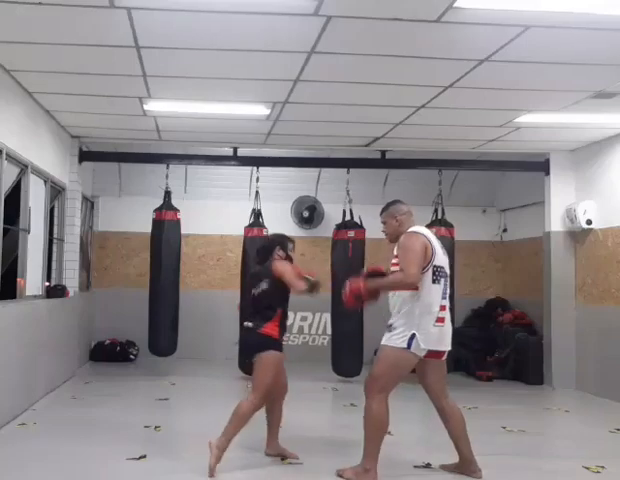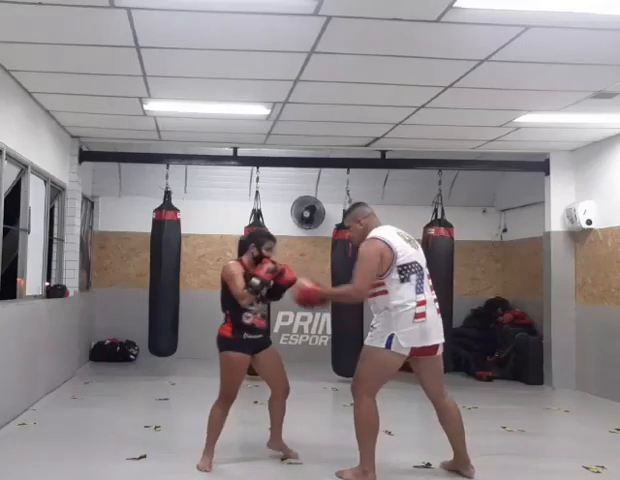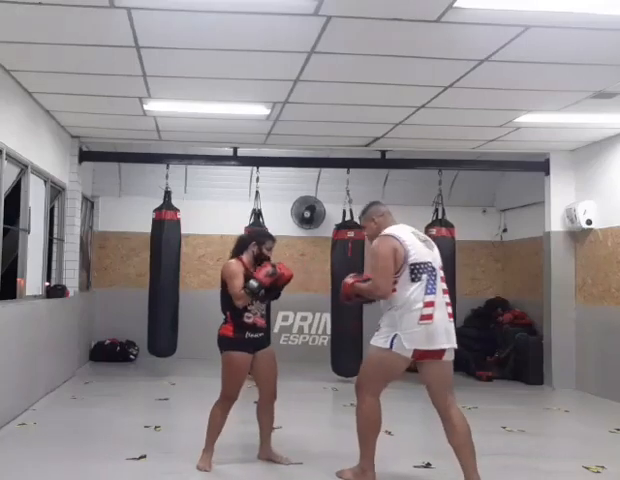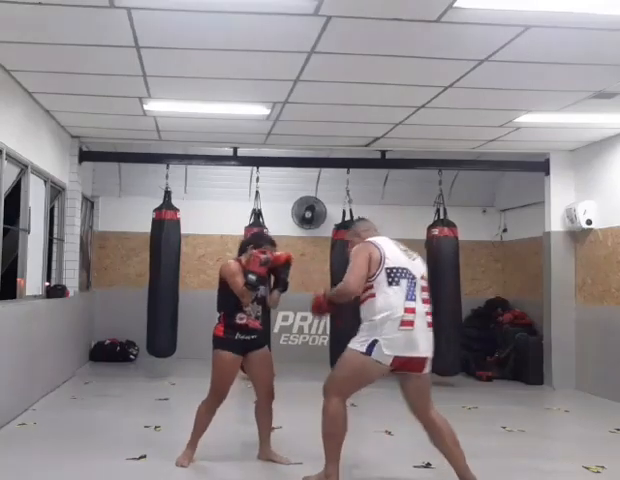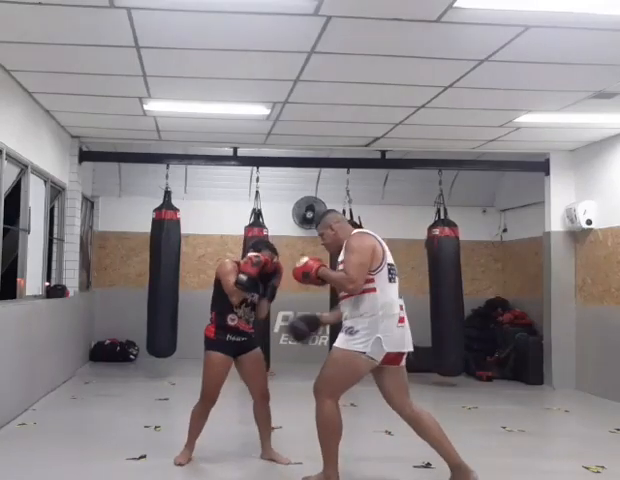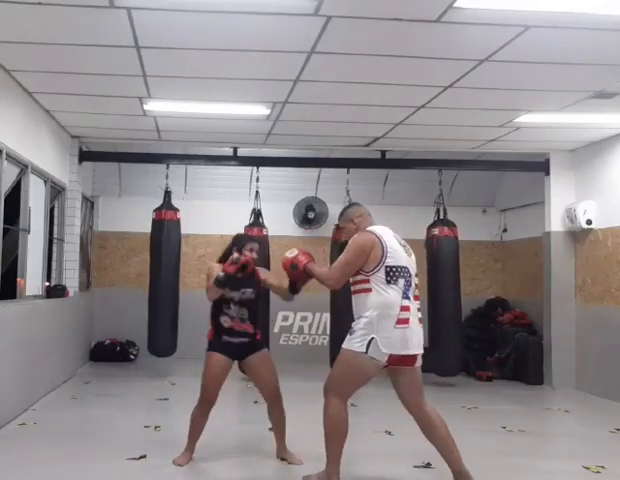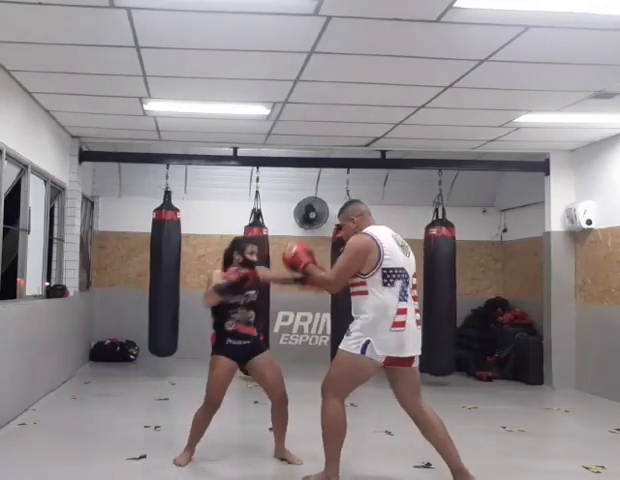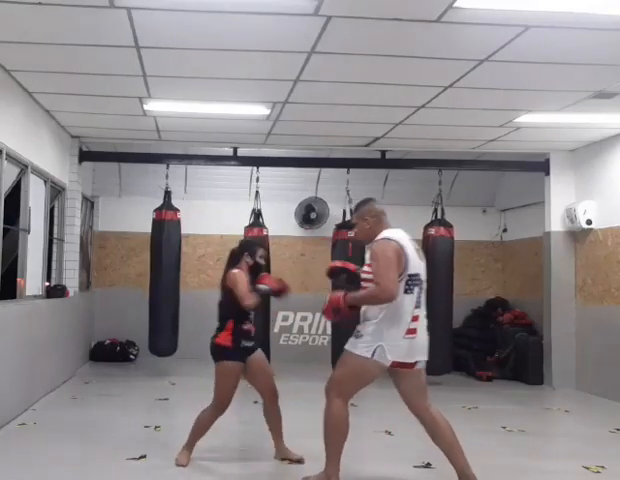
dt=0.4s
person 1, frame 1
left shoulder: (412, 237)
right shoulder: (430, 240)
left elbow: (409, 278)
left wrist: (368, 286)
right wrist: (379, 283)
left hip: (413, 328)
right hip: (435, 329)
left knee: (375, 390)
right knee: (440, 397)
person 1, frame 2
left shoulder: (373, 244)
right shoulder: (404, 237)
left elbow: (357, 292)
left wrist: (316, 292)
left hip: (397, 326)
right hip: (428, 324)
left knee: (363, 391)
right knee: (438, 394)
person 1, frame 3
left shoulder: (385, 241)
right shoulder: (424, 240)
left elbow: (381, 289)
left wrist: (356, 286)
right wrist: (368, 284)
left hip: (405, 328)
right hip: (440, 328)
left knee: (366, 391)
right knee: (446, 404)
person 1, frame 4
left shoulder: (366, 248)
right shoulder: (412, 256)
left elbow: (349, 289)
left wrist: (326, 297)
left hip: (385, 335)
right hip: (419, 338)
left knee: (334, 392)
right knee: (426, 412)
person 1, frame 5
left shoulder: (358, 239)
right shoulder: (353, 248)
left elbow: (353, 284)
left wrist: (319, 271)
right wrist: (323, 319)
left hip: (370, 331)
right hip: (390, 334)
left knee: (324, 393)
right knee: (404, 406)
person 1, frame 6
left shoulder: (365, 238)
right shoulder: (399, 243)
left elbow: (333, 279)
left wrist: (304, 263)
left hip: (377, 331)
right hip: (407, 333)
left knee: (334, 394)
right knee: (418, 405)
person 1, frame 7
left shoulder: (361, 241)
right shoulder: (397, 241)
left elbow: (332, 284)
left wrist: (304, 263)
right wrist: (350, 262)
left hip: (374, 333)
right hip: (405, 334)
left knee: (331, 393)
right knee: (415, 405)
person 1, frame 8
left shoulder: (384, 245)
right shoulder: (405, 242)
left elbow: (386, 292)
left wrist: (345, 300)
left hip: (382, 336)
right hip: (410, 339)
left knee: (336, 394)
right knee: (423, 408)
person 2, frame 1
left shoulder: (259, 273)
right shoulder: (280, 266)
right elbow: (300, 288)
right wrist: (309, 282)
left hip: (255, 334)
right hip: (266, 336)
left knee: (279, 390)
right knee: (259, 396)
left ankle: (272, 445)
right ankle: (220, 444)
person 2, frame 2
left shoulder: (260, 270)
right shoulder: (233, 268)
right elbow: (243, 299)
left wrist: (278, 287)
right wrist: (261, 278)
left hip: (260, 338)
right hip: (235, 339)
left knee: (282, 389)
right knee: (226, 398)
left ankle: (276, 439)
right ankle: (208, 452)
person 2, frame 3
left shoulder: (257, 270)
right shoulder: (233, 266)
right elbow: (239, 300)
left wrist: (275, 286)
right wrist: (259, 280)
left hip: (260, 337)
right hip: (235, 338)
left knee: (269, 395)
right knee: (228, 397)
left ankle: (265, 449)
right ankle: (207, 452)
person 2, frame 4
left shoulder: (259, 270)
right shoulder: (231, 267)
left elbow: (271, 303)
right elbow: (245, 297)
left wrist: (282, 277)
right wrist: (257, 272)
left hip: (256, 338)
right hip: (229, 338)
left knee: (267, 395)
right knee: (216, 397)
left ankle: (265, 449)
right ankle: (190, 448)
person 2, frame 5
left shoulder: (258, 279)
right shoulder: (228, 266)
left elbow: (261, 314)
right elbow: (234, 296)
left wrist: (271, 286)
right wrist: (249, 272)
left hip: (247, 340)
right hip: (220, 338)
left knee: (262, 396)
right knee: (208, 398)
left ankle: (267, 449)
right ankle: (188, 449)
person 2, frame 6
left shoulder: (259, 274)
right shoulder: (217, 268)
left elbow: (286, 293)
right elbow: (212, 295)
left wrist: (296, 283)
right wrist: (230, 271)
left hip: (251, 342)
right hip: (221, 341)
left knee: (274, 396)
right knee: (206, 400)
left ankle: (282, 449)
right ankle: (188, 450)
person 2, frame 7
left shoulder: (256, 274)
right shoulder: (220, 276)
left elbow: (281, 278)
right elbow: (209, 301)
left wrist: (301, 277)
right wrist: (230, 282)
left hip: (254, 345)
right hip: (225, 346)
left knee: (280, 398)
right knee: (211, 403)
left ankle: (280, 449)
right ankle: (189, 449)
person 2, frame 8
left shoulder: (246, 278)
right shoulder: (236, 274)
right elbow: (249, 303)
left wrist: (262, 289)
right wrist: (268, 289)
left hip: (246, 344)
right hip: (228, 346)
left knee: (271, 394)
right knee: (220, 405)
left ankle: (280, 448)
right ankle: (187, 448)
